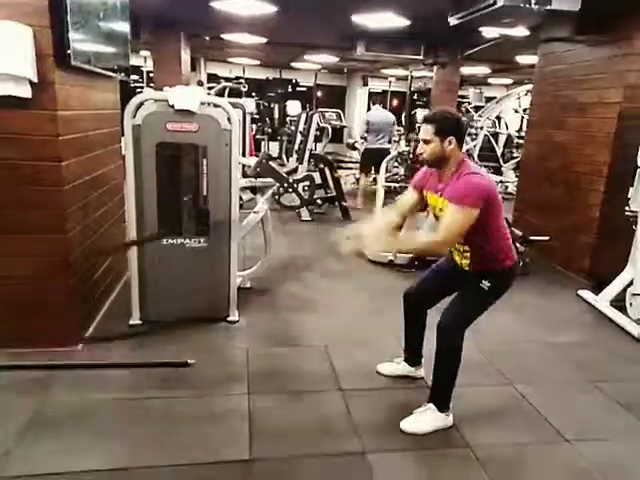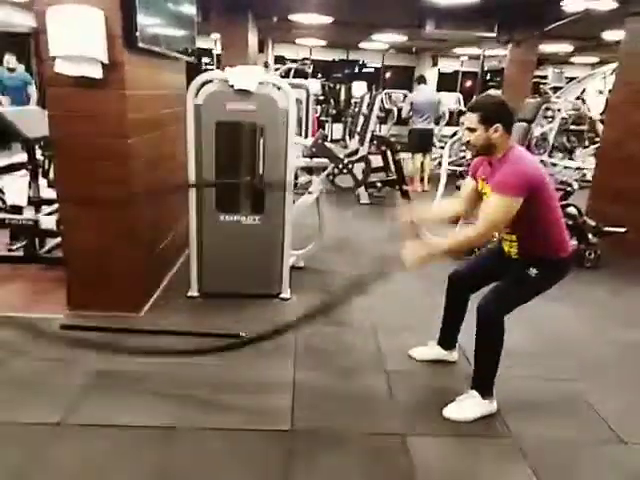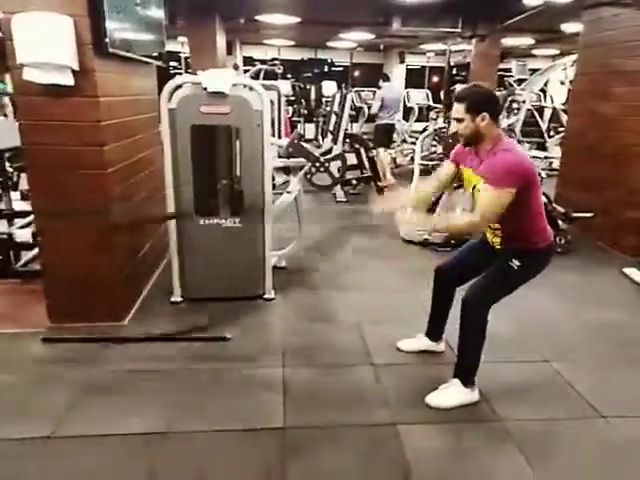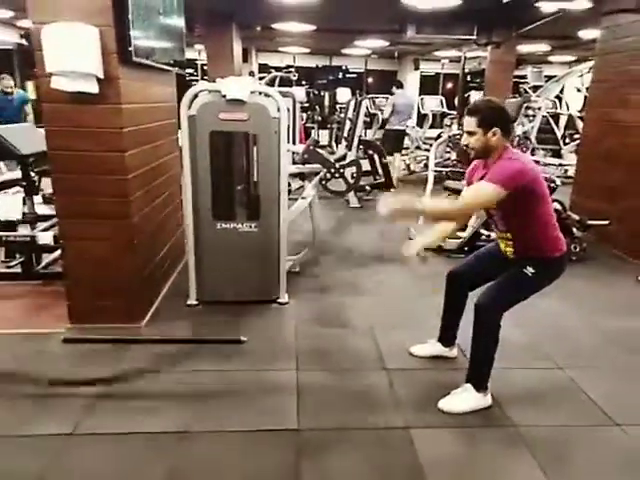
dt=0.7s
person 1, frame 1
left shoulder: (470, 184)
right shoulder: (429, 174)
left elbow: (443, 240)
right elbow: (398, 211)
left wrist: (388, 241)
right wrist: (363, 232)
left hip: (494, 269)
right hip: (462, 257)
left knee: (450, 325)
right knee: (417, 295)
left ankle: (439, 409)
right ankle: (412, 362)
person 1, frame 2
left shoulder: (516, 171)
right shoulder: (484, 161)
left elbow: (482, 232)
right elbow: (463, 204)
left wrist: (427, 250)
right wrist: (422, 213)
left hip: (547, 258)
right hip: (514, 246)
left knee: (490, 309)
right knee: (459, 281)
left ankle: (483, 397)
right ankle: (446, 346)
person 1, frame 3
left shoulder: (507, 161)
right shoulder: (468, 147)
left elbow: (479, 220)
right elbow: (435, 183)
left wrist: (423, 221)
right wrist: (399, 200)
left hip: (529, 249)
right hip: (498, 238)
left knee: (475, 300)
right knee: (447, 274)
left ankle: (465, 385)
right ankle: (433, 338)
person 1, frame 4
left shoulder: (514, 169)
right shoulder: (480, 164)
left elbow: (461, 210)
right elbow: (457, 213)
left wrist: (405, 205)
right wrist: (423, 241)
left hip: (543, 258)
right hip: (510, 246)
left knee: (487, 305)
right knee: (457, 278)
left ankle: (477, 391)
right ankle: (446, 344)
